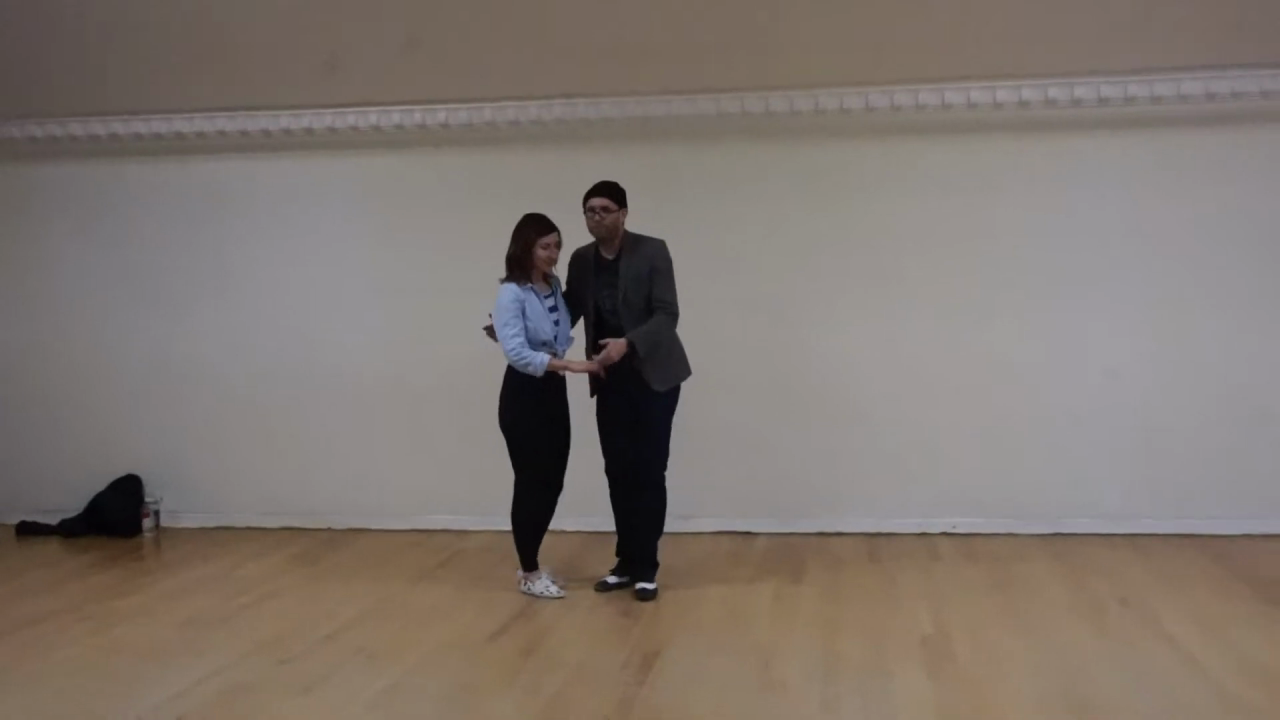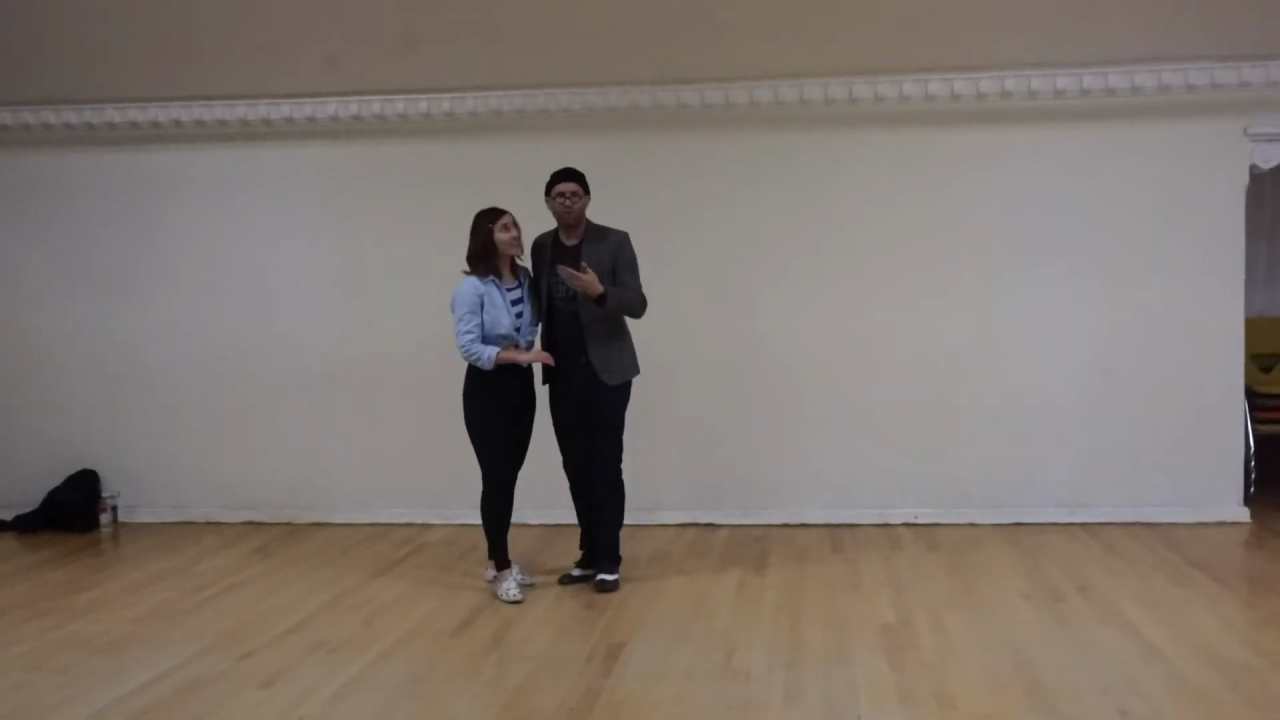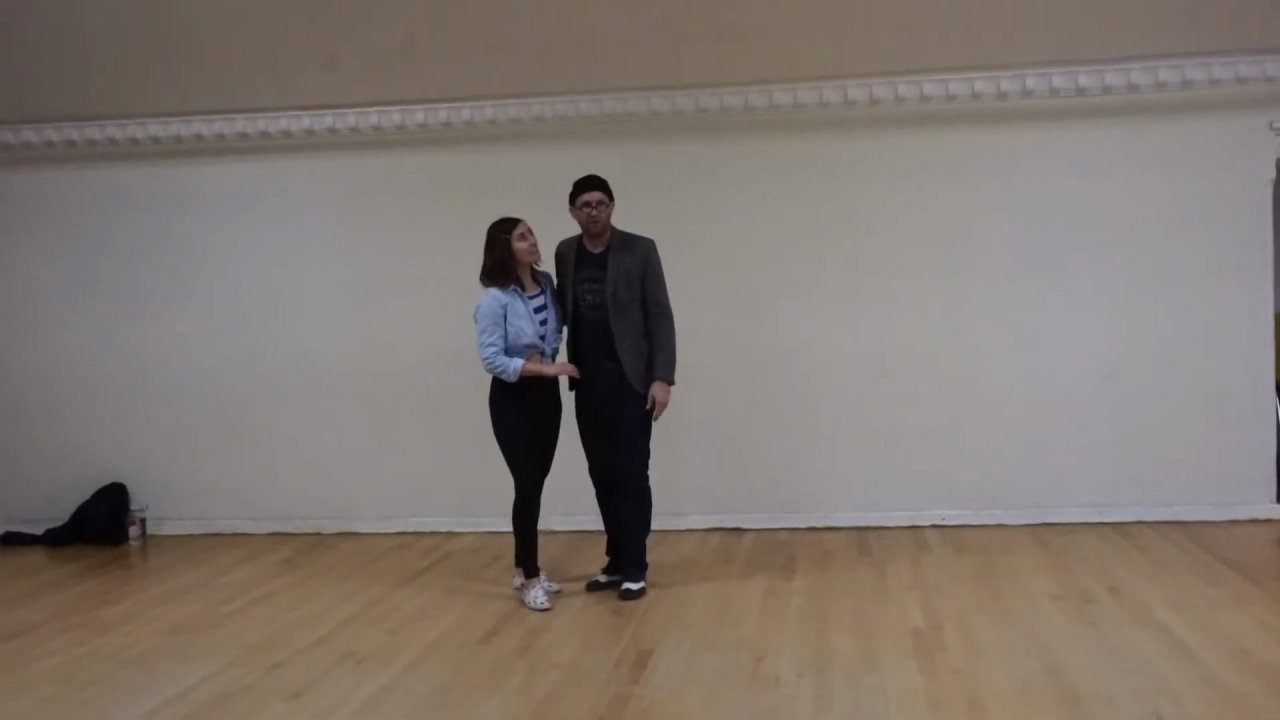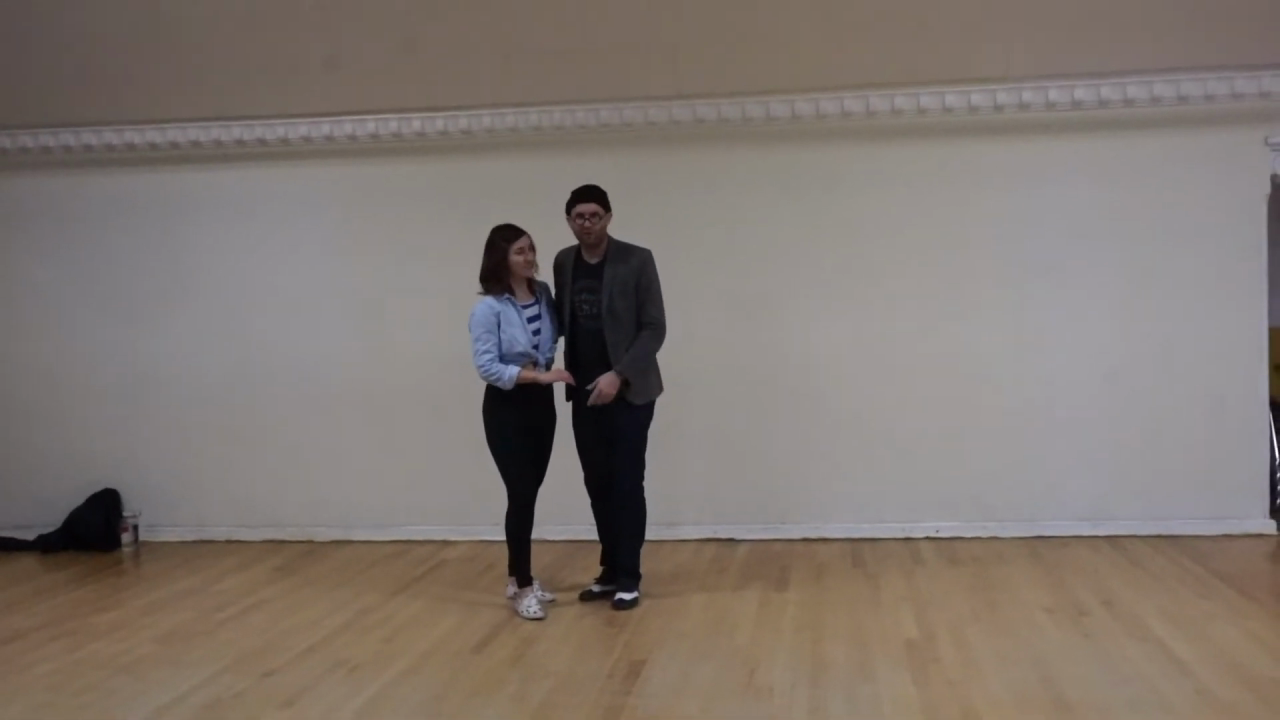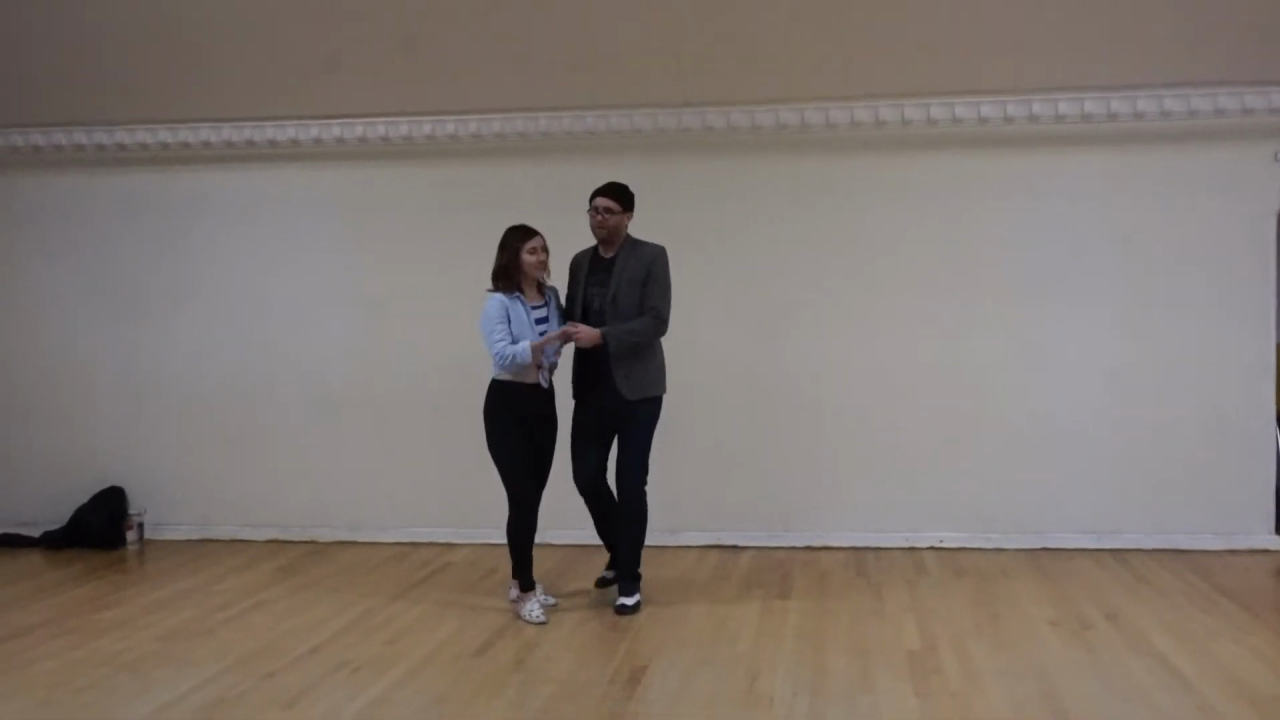
dt=1s
person 1, frame 1
left shoulder: (652, 252)
right shoulder: (581, 259)
left elbow: (667, 314)
right elbow: (567, 313)
left wrist: (628, 344)
left hip: (653, 376)
right hip: (611, 380)
left knee: (649, 471)
right knee: (619, 473)
left ankle: (646, 566)
right ankle: (627, 562)
person 1, frame 2
left shoulder: (614, 242)
right shoulder: (541, 247)
left elbow: (638, 305)
left wrist: (600, 292)
left hip: (605, 371)
right hip: (562, 373)
left knee: (605, 465)
right knee: (576, 467)
left ankle: (608, 560)
right ankle: (590, 555)
person 1, frame 3
left shoulder: (639, 250)
right shoulder: (565, 253)
left elbow: (660, 316)
right elbow: (565, 311)
left wrist: (662, 377)
left hip: (630, 380)
right hip: (587, 381)
left knee: (631, 474)
right knee: (602, 475)
left ankle: (635, 567)
right ankle: (616, 561)
person 1, frame 4
left shoulder: (637, 260)
right shoulder: (564, 262)
left elbow: (654, 328)
left wrist: (619, 375)
left hip: (628, 392)
right hip: (585, 392)
left knee: (627, 484)
right knee: (598, 485)
left ankle: (628, 577)
right ankle: (610, 571)
person 1, frame 5
left shoulder: (651, 257)
right shoulder: (581, 262)
left elbow: (657, 322)
left wrist: (602, 336)
left hip: (636, 389)
right hip: (592, 388)
left knee: (629, 483)
right knee: (586, 476)
left ankle: (629, 580)
right ankle: (617, 557)
person 2, frame 1
left shoulder: (555, 287)
right shoulder: (511, 295)
right elbow: (517, 353)
right wrist: (572, 365)
left hip: (553, 391)
right hip: (523, 395)
left knee: (552, 482)
right knee: (531, 484)
left ankle: (529, 559)
right ankle: (529, 573)
person 2, frame 2
left shoulder: (526, 279)
right shoulder: (473, 288)
right elbow: (469, 347)
left wrist: (529, 354)
right wrist: (518, 355)
left hip: (521, 384)
right hip: (487, 388)
left knee: (510, 475)
right knee: (496, 477)
left ankle: (498, 561)
right ankle: (501, 568)
person 2, frame 3
left shoulder: (547, 284)
right shoulder: (494, 299)
right elbow: (491, 359)
left wrist: (551, 362)
right wrist: (541, 368)
left hip: (546, 394)
right hip: (512, 398)
left knee: (537, 482)
right knee: (527, 485)
left ankle: (525, 568)
right ankle: (529, 577)
person 2, frame 4
left shoulder: (543, 294)
right shoulder: (488, 308)
right elbow: (487, 367)
left wrist: (547, 372)
right wrist: (538, 375)
left hip: (540, 403)
right hip: (506, 408)
left knee: (531, 492)
right knee: (520, 494)
left ankle: (518, 577)
right ankle: (522, 586)
person 2, frame 5
left shoulder: (552, 297)
right shoulder: (498, 304)
right elbow: (503, 355)
right wrist: (549, 338)
left hip: (542, 402)
right hip: (507, 405)
left knee: (533, 498)
right knee: (521, 497)
left ankle: (520, 582)
right ankle: (526, 592)
